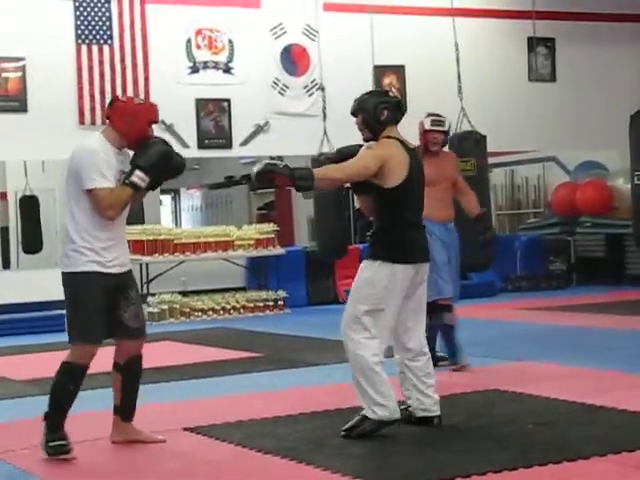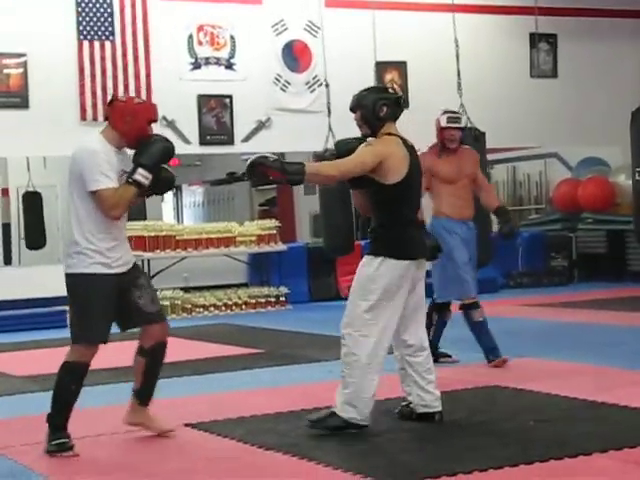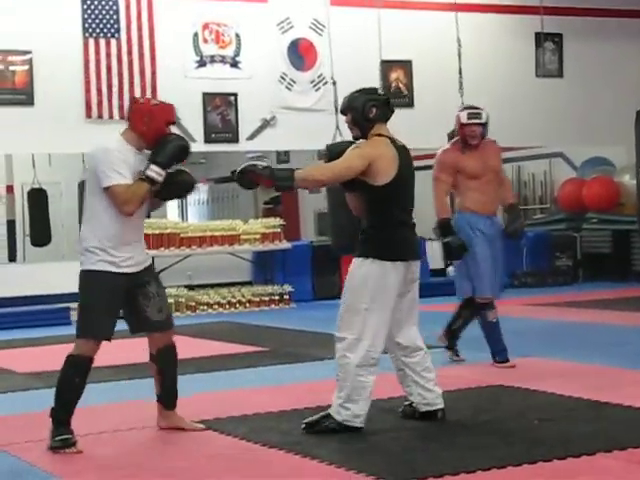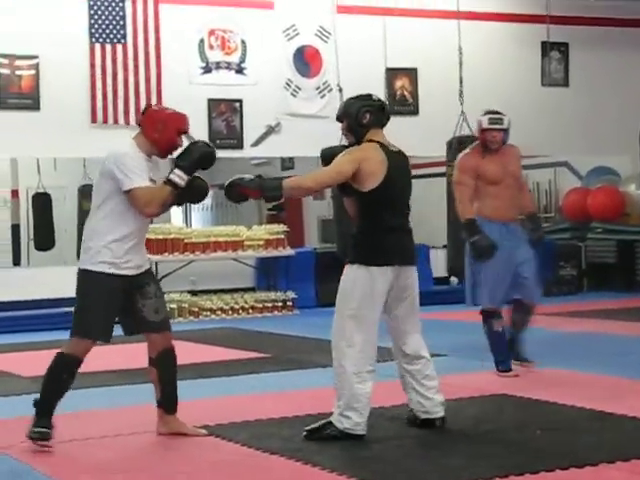
dt=0.2s
person 1, frame 1
left shoulder: (119, 155)
right shoulder: (90, 152)
right elbow: (108, 207)
left wrist: (152, 176)
right wrist: (142, 171)
left hip: (117, 267)
right hip: (85, 269)
left knee: (131, 344)
right knee: (84, 349)
left ankle: (122, 424)
right ankle: (54, 431)
person 1, frame 2
left shoulder: (122, 155)
right shoulder: (91, 153)
right elbow: (111, 207)
left wrist: (147, 185)
right wrist: (144, 168)
left hip: (122, 264)
right hip: (89, 269)
left knee: (156, 329)
right knee: (83, 349)
left ankle: (139, 408)
right ankle: (57, 430)
person 1, frame 3
left shoulder: (145, 156)
right shoulder: (108, 154)
right elbow: (127, 204)
left wrist: (166, 188)
right wrist: (160, 166)
left hip: (138, 264)
right hip: (102, 267)
left knee: (162, 334)
right knee: (87, 345)
left ankle: (167, 412)
right ankle: (61, 425)
person 1, frame 4
left shoulder: (150, 162)
right shoulder: (123, 158)
right elbow: (147, 206)
left wrist: (182, 194)
right wrist: (182, 170)
left hip: (137, 268)
right hip: (101, 269)
left knee: (161, 338)
right knee: (81, 343)
left ankle: (168, 418)
right ankle: (42, 417)
person 2, frame 1
left shoulder: (381, 151)
right shoulder: (407, 151)
left elbow: (335, 175)
left wrist: (286, 174)
right wrist: (360, 178)
left hip: (389, 257)
right hip: (414, 255)
left knee: (358, 332)
right knee: (410, 336)
left ankle: (380, 408)
right ankle: (425, 407)
person 2, frame 2
left shoulder: (379, 148)
right shoulder: (404, 149)
left elbow: (331, 172)
left wrist: (280, 169)
right wrist: (356, 175)
left hip: (389, 253)
right hip: (413, 251)
left knee: (361, 332)
right knee: (410, 333)
left ankle: (351, 411)
right ankle: (426, 404)
person 2, frame 3
left shoulder: (369, 149)
right shoulder: (399, 151)
left elbow: (321, 176)
left wrist: (270, 175)
right wrist: (352, 178)
left hip: (379, 254)
right hip: (406, 252)
left knee: (356, 336)
right knee: (405, 332)
left ankle: (348, 414)
right ankle: (428, 401)
person 2, frame 4
left shoulder: (361, 155)
right shoulder: (399, 158)
left elbow: (311, 183)
left wrist: (259, 187)
right wrist: (347, 183)
left hip: (370, 260)
right hip: (403, 259)
left knee: (352, 343)
right knee: (409, 339)
left ankle: (349, 422)
right ankle: (430, 410)
person 3, frame 1
left shoulder: (449, 159)
left elbow: (464, 193)
left wrist: (483, 222)
left hip: (449, 230)
right hip: (426, 230)
left knee: (435, 295)
right knee: (442, 294)
left ankle: (428, 352)
right ankle: (454, 353)
person 3, frame 2
left shoulder: (470, 155)
right shoulder: (427, 160)
left elbow: (484, 188)
left wrist: (504, 215)
left hip: (467, 227)
right hip: (445, 228)
left knee: (445, 294)
right knee: (467, 293)
left ankle: (431, 348)
right ankle: (491, 352)
person 3, frame 3
left shoulder: (493, 148)
right shoulder: (449, 156)
left elbow: (502, 183)
right elbow: (440, 196)
left wrist: (514, 213)
right wrist: (447, 233)
left hip: (493, 223)
right hip: (470, 224)
left knee: (481, 291)
right knee: (484, 292)
left ankle: (450, 334)
right ankle: (498, 352)
person 3, frame 4
left shoulder: (512, 153)
right shoulder: (469, 160)
right elbow: (463, 199)
left wrist: (533, 221)
right wrist: (474, 234)
left hip: (514, 229)
right hip: (487, 230)
left knee: (529, 296)
right knee: (491, 301)
left ankle: (512, 345)
right ankle: (502, 361)
